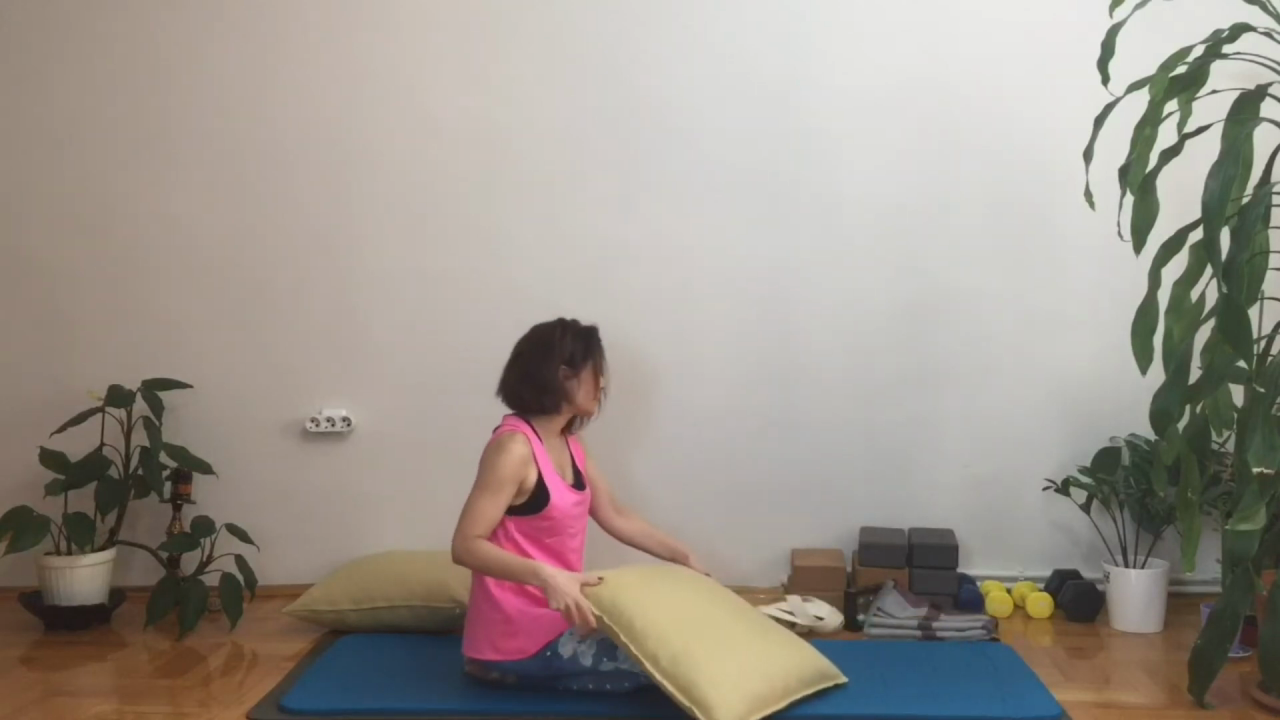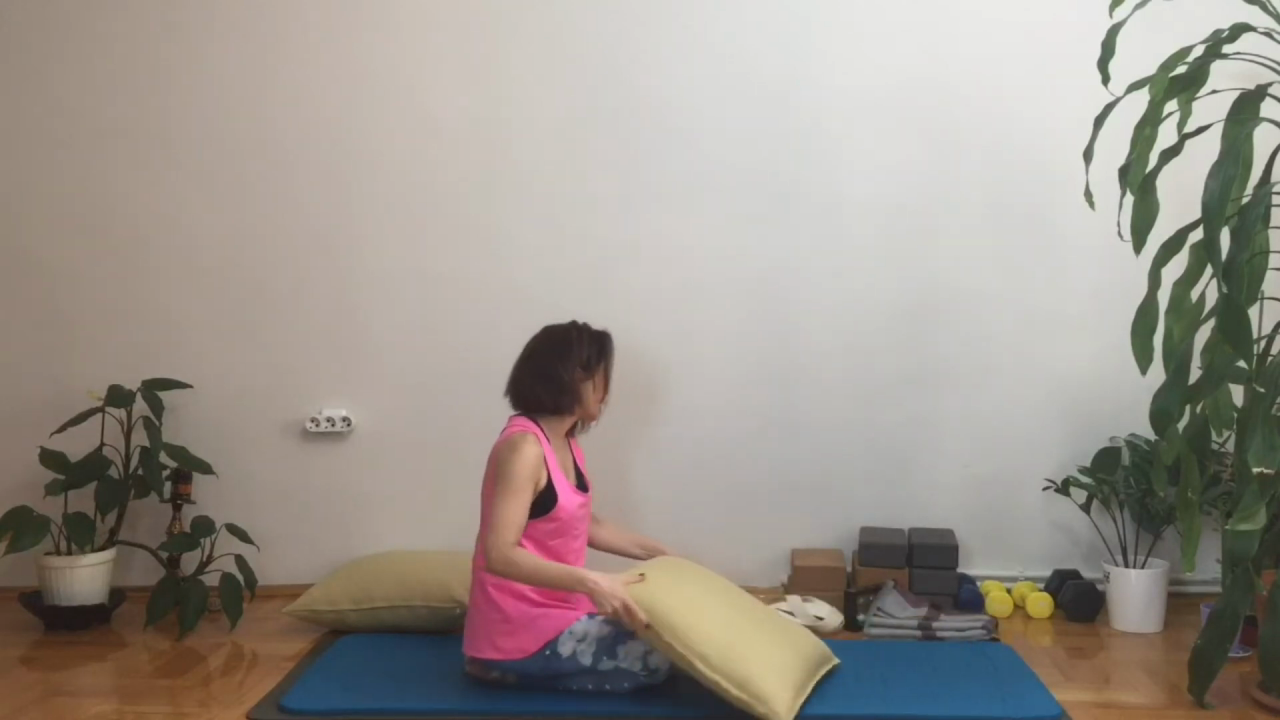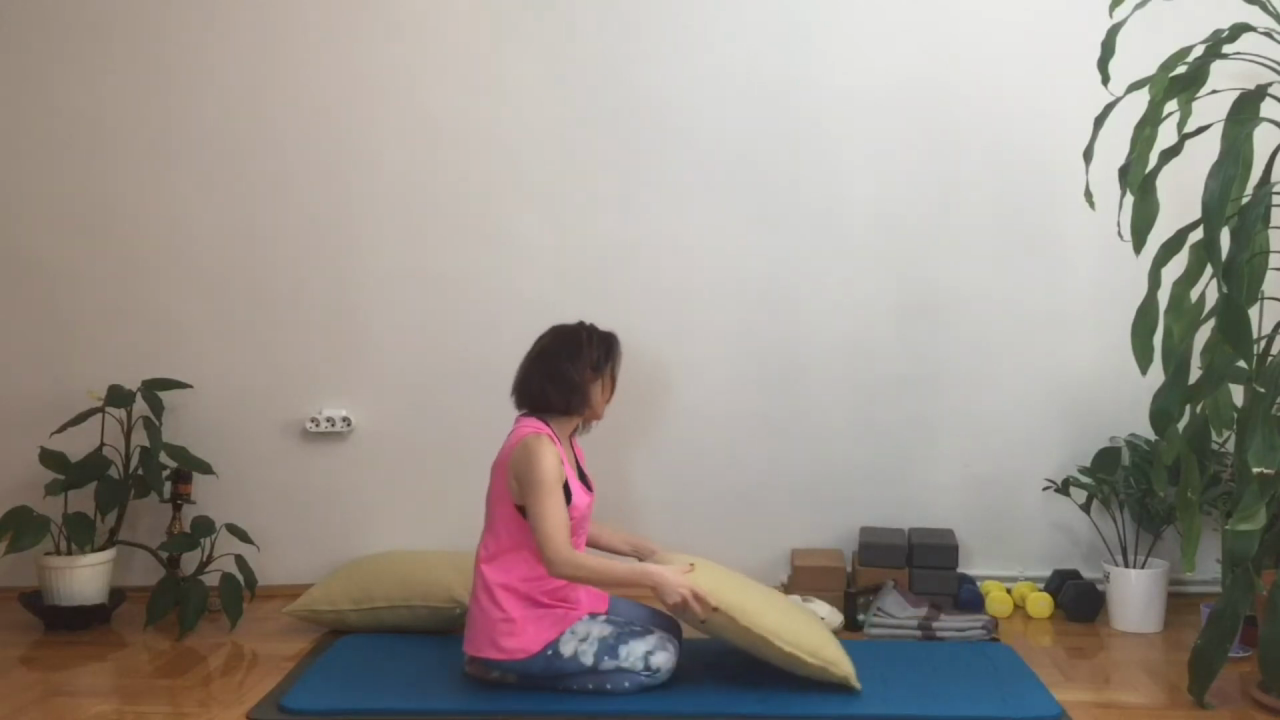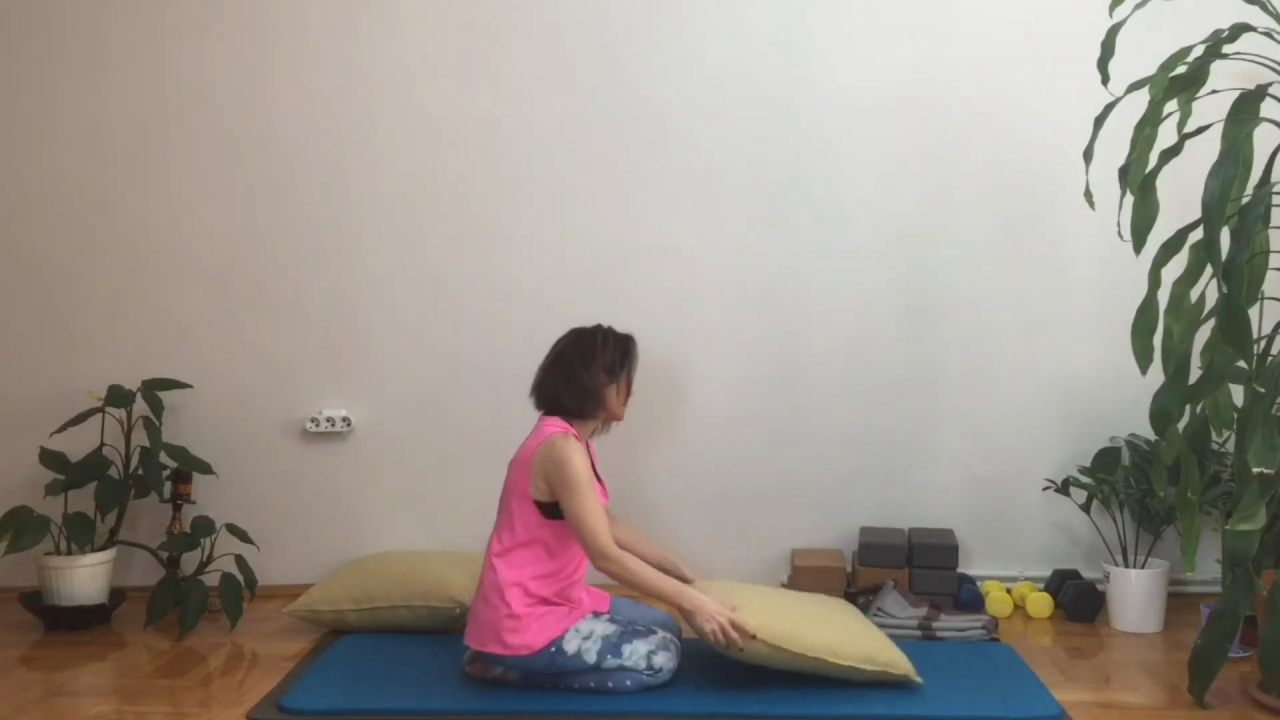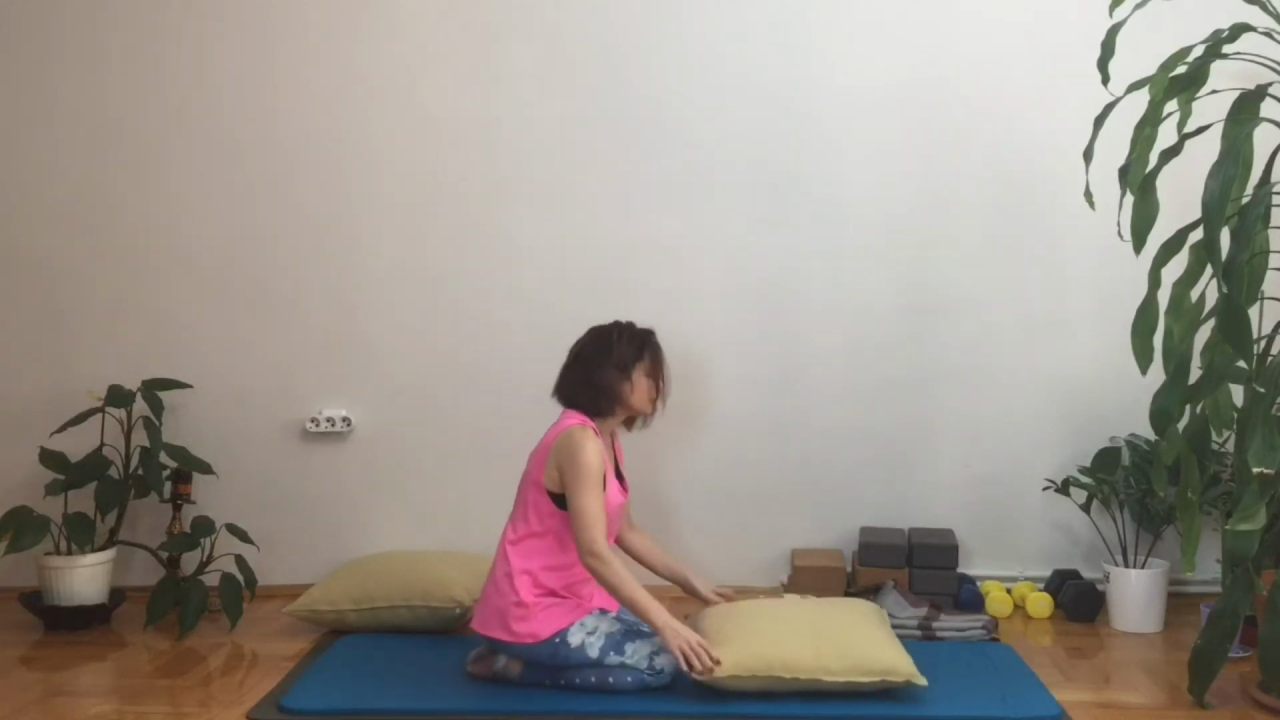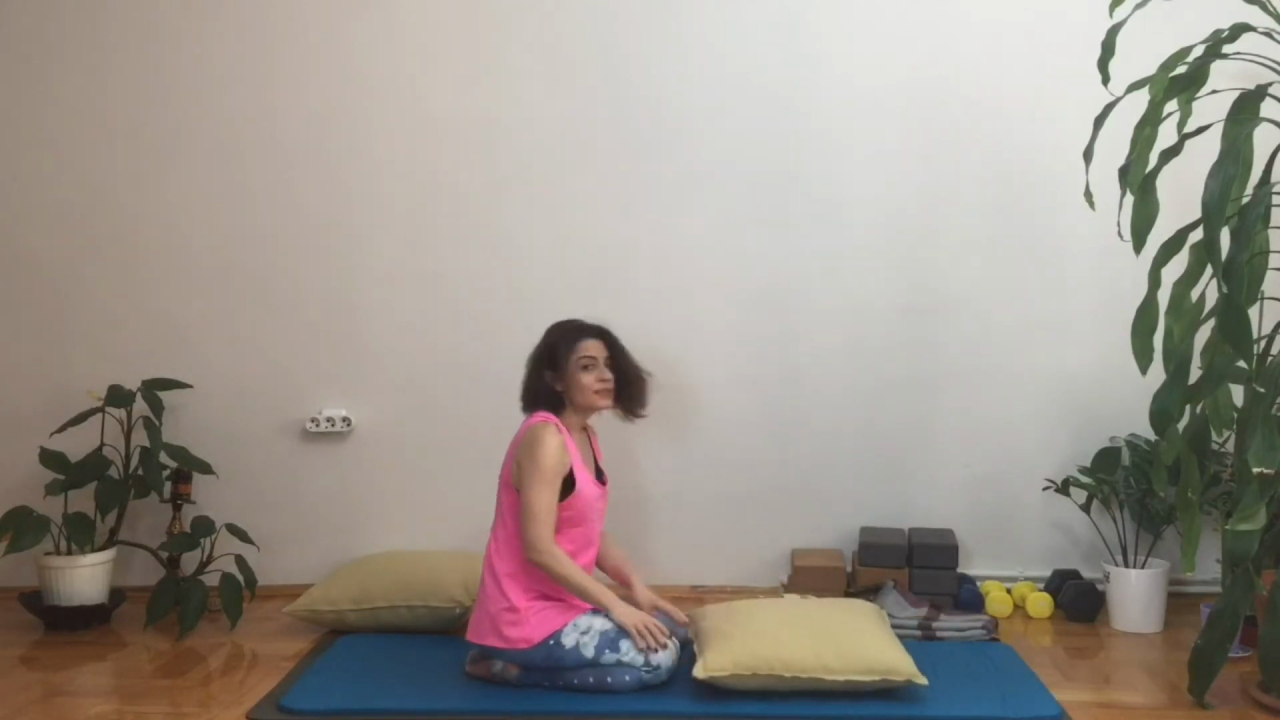
dt=0.3s
person 1, frame 1
left shoulder: (569, 443)
right shoulder: (514, 447)
left elbow: (614, 515)
right elbow: (466, 545)
left wrist: (679, 555)
right wrist: (544, 577)
left hip: (556, 609)
right hip: (515, 630)
left ankle: (535, 665)
right ankle: (512, 669)
person 1, frame 2
left shoulder: (566, 443)
right shoulder: (523, 446)
left elbow: (588, 526)
right elbow: (499, 555)
left wrist: (656, 552)
right wrist: (591, 582)
left hip: (558, 605)
right hip: (516, 628)
right knee: (652, 658)
left ankle: (538, 666)
right ankle: (512, 670)
person 1, frame 3
left shoulder: (558, 440)
right shoulder: (536, 447)
right elbow: (559, 559)
left wrist: (645, 550)
right wrist: (653, 576)
left hip: (554, 601)
right hip: (518, 626)
left knee: (664, 630)
right knee: (656, 657)
left ankle: (526, 663)
right ankle: (513, 668)
person 1, frame 4
left shoulder: (569, 439)
right shoulder: (562, 448)
left elbow: (607, 526)
right elbow: (605, 555)
left wrist: (682, 573)
right wrist: (693, 603)
left hip: (554, 601)
right hip: (524, 621)
left knee: (664, 630)
right knee: (659, 657)
left ankle: (522, 659)
right ankle: (511, 664)
person 1, frame 5
left shoulder: (606, 437)
right shoulder: (581, 440)
left elbow: (625, 531)
right elbow: (595, 554)
left wrist: (693, 584)
right wrist: (667, 626)
left hip: (567, 596)
right hip: (530, 611)
left knee: (670, 638)
right knee: (658, 660)
left ankle: (523, 656)
right ankle: (514, 665)
person 1, frame 6
left shoulder: (584, 436)
right shoulder: (545, 437)
right elbow: (538, 548)
left wrist: (634, 584)
right wrist: (616, 606)
left hip: (561, 599)
right hip: (525, 615)
left knee: (671, 631)
right knee: (657, 656)
left ankle: (536, 657)
right ankle: (513, 665)
